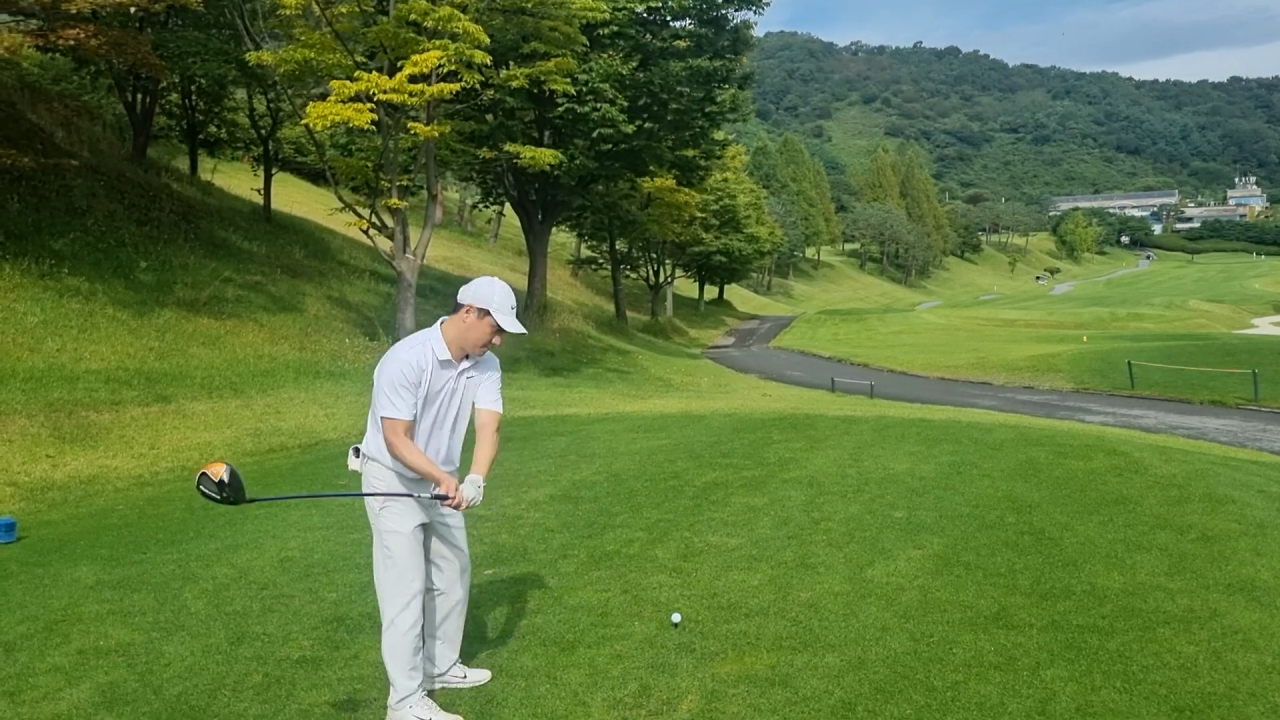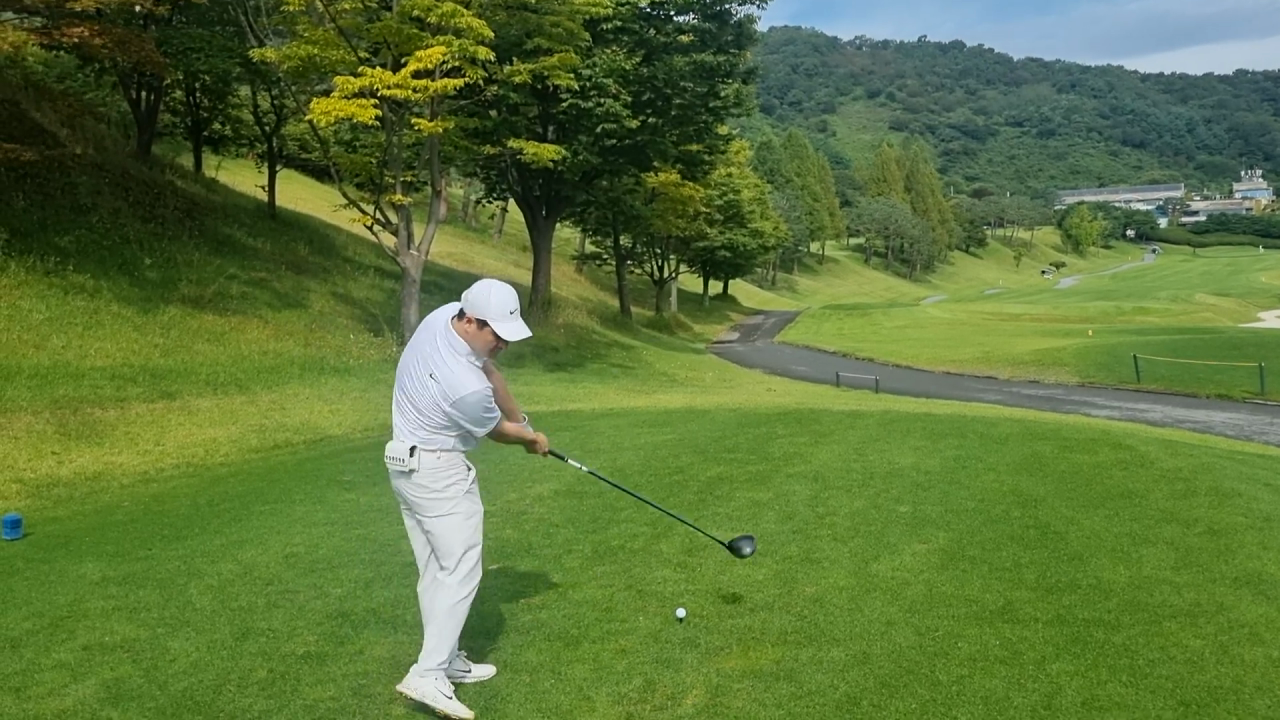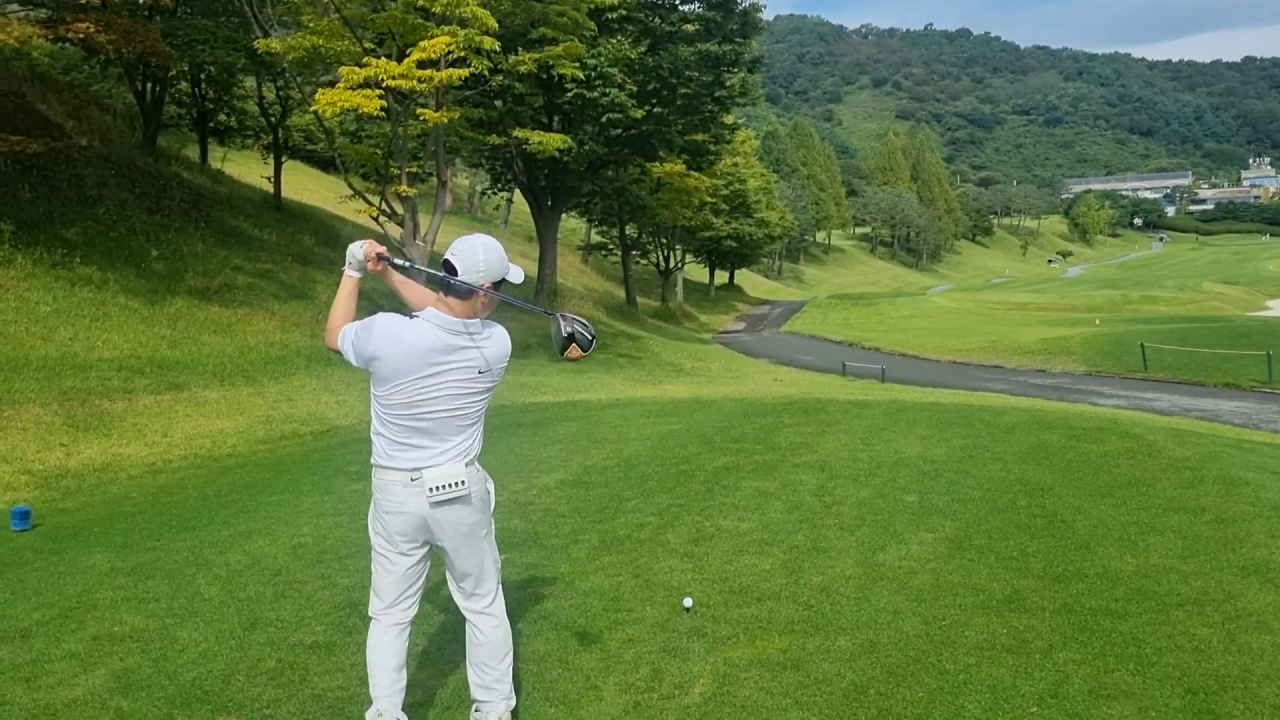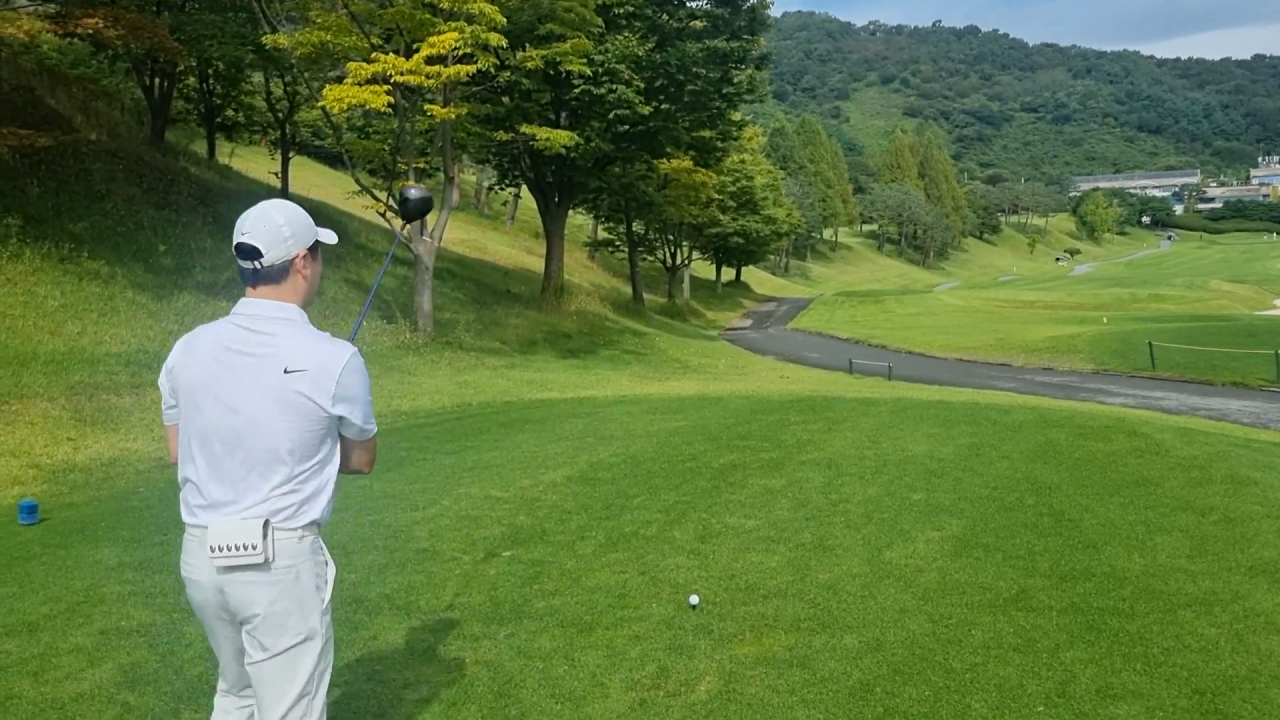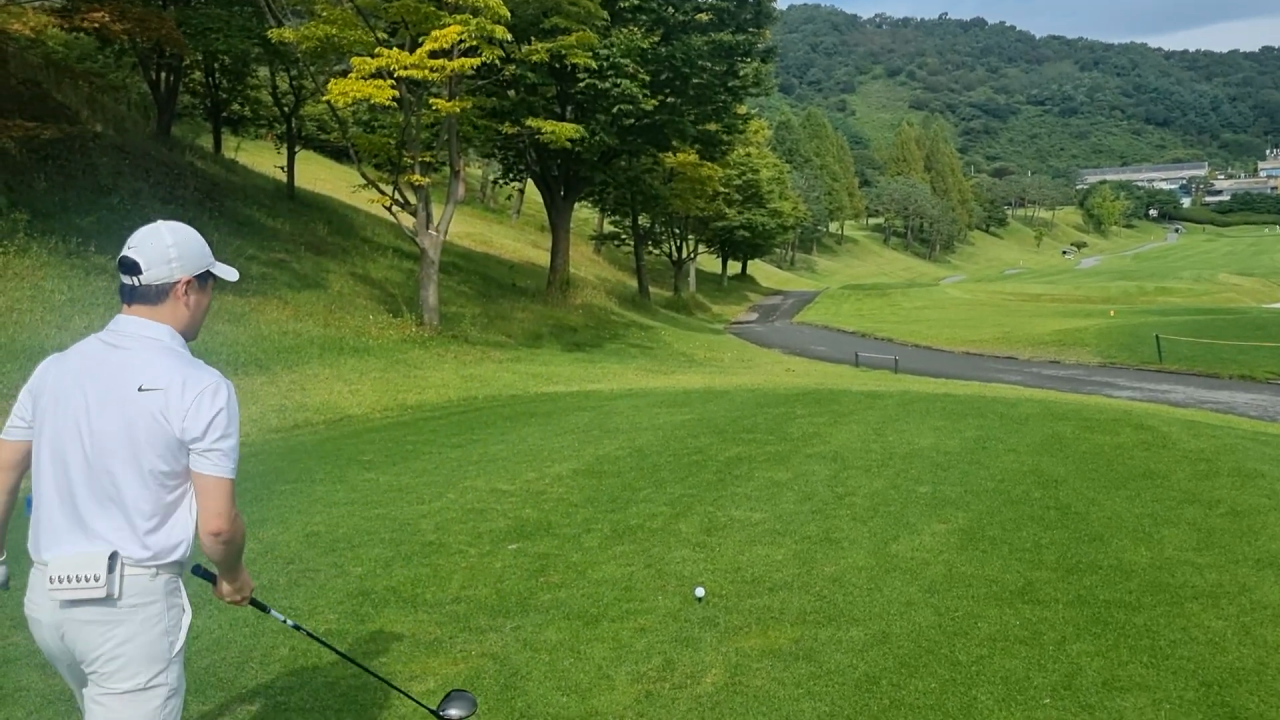
dt=1s
person 1, frame 1
left shoulder: (488, 369)
right shoulder: (406, 358)
left elbow: (488, 428)
right elbow: (395, 441)
left wrist: (476, 480)
right wrist: (440, 477)
left hip: (441, 489)
right hip: (392, 486)
left knee: (452, 578)
right knee: (405, 594)
left ankle: (439, 666)
person 1, frame 2
left shoulder: (446, 313)
right shoulder: (464, 388)
left elbow: (485, 372)
right elbow: (495, 431)
left wrist: (522, 421)
right wrist: (531, 439)
left hip: (408, 463)
right hip: (438, 471)
left knee: (436, 567)
right knee: (460, 569)
left ankle: (444, 663)
right ankle: (427, 675)
person 1, frame 3
left shoulder: (385, 333)
right shoulder: (495, 345)
left elbow: (334, 337)
right elbow: (436, 318)
left wrist: (354, 268)
right wrist: (390, 273)
left hip: (395, 495)
right hip: (459, 495)
left knee: (390, 609)
right knee: (481, 602)
person 1, frame 4
left shoulder: (188, 350)
right shoulder: (332, 360)
left elbow: (178, 450)
right elbow: (361, 461)
left hip: (201, 557)
right hip: (281, 561)
person 1, frame 5
left shoulder: (57, 368)
right shoulder: (201, 387)
right elbow: (218, 525)
right wrist: (233, 576)
left hip: (47, 597)
right hip: (132, 605)
